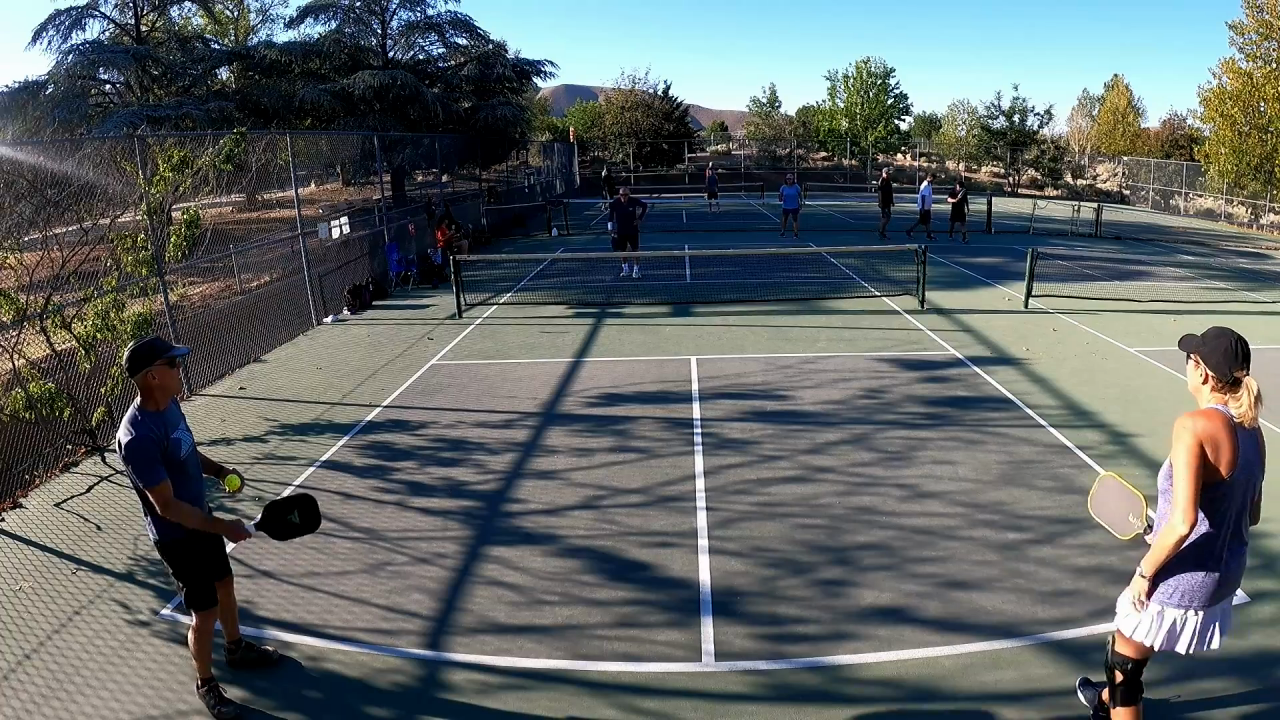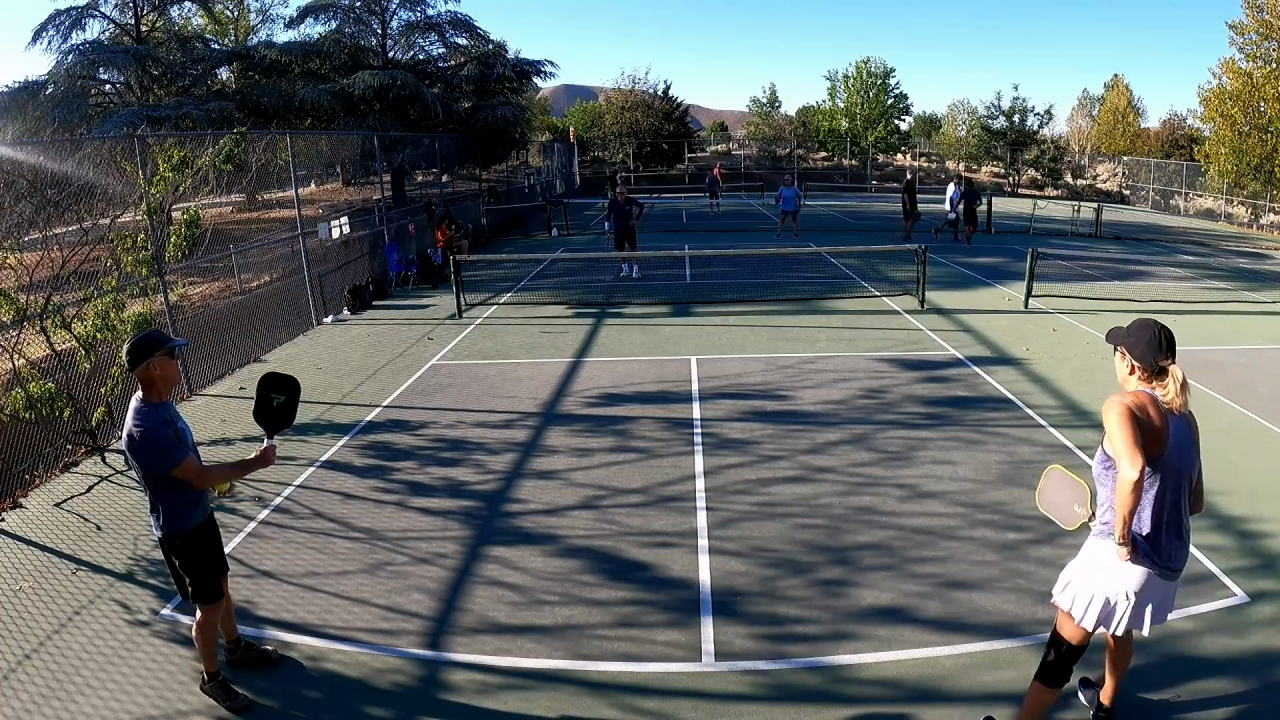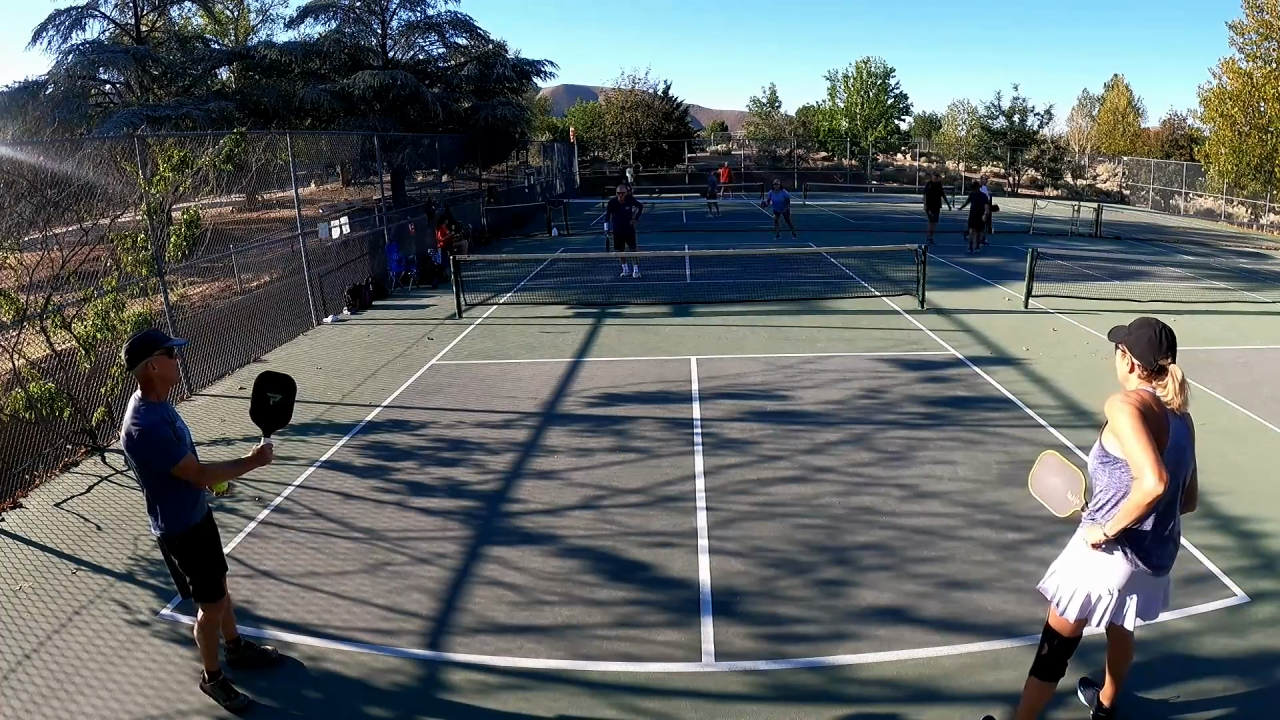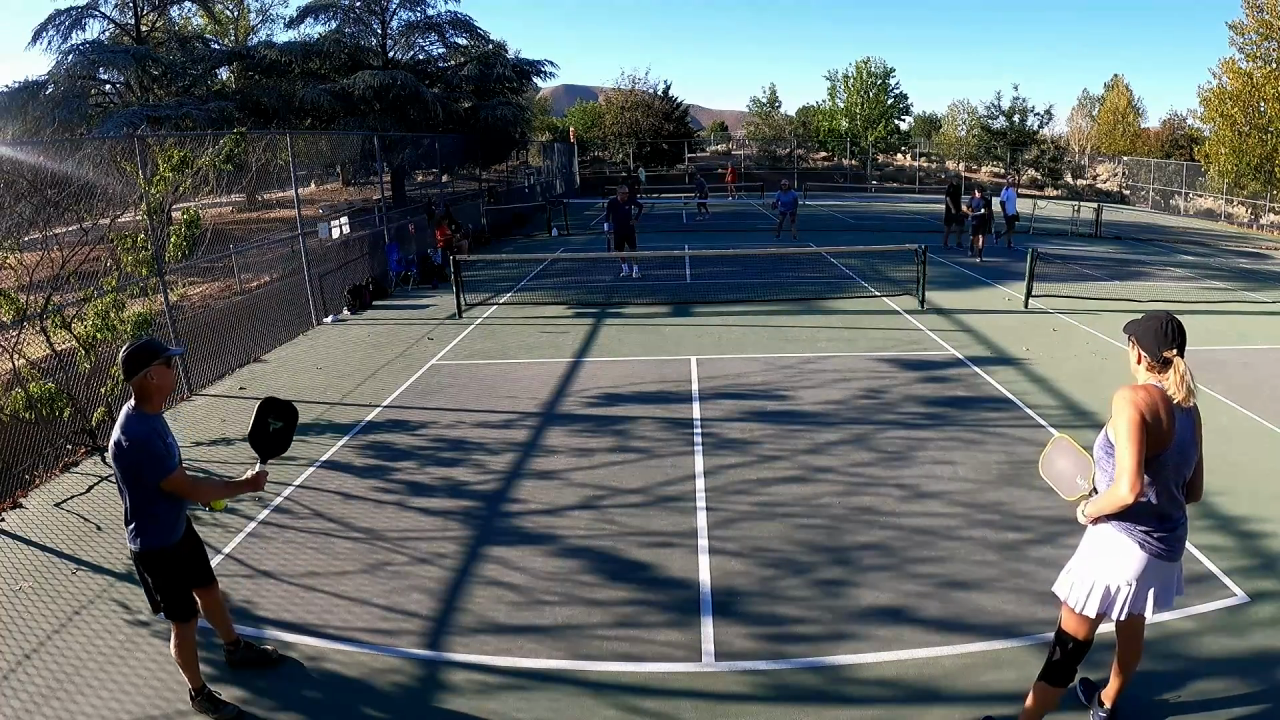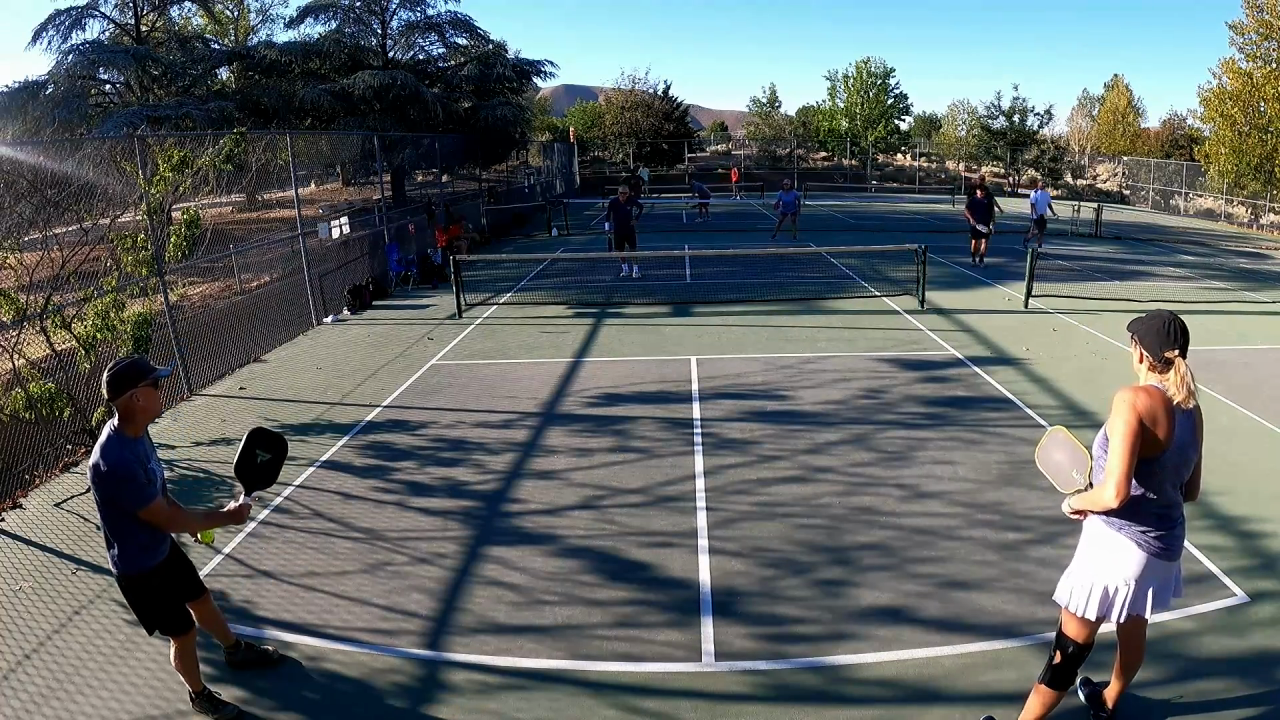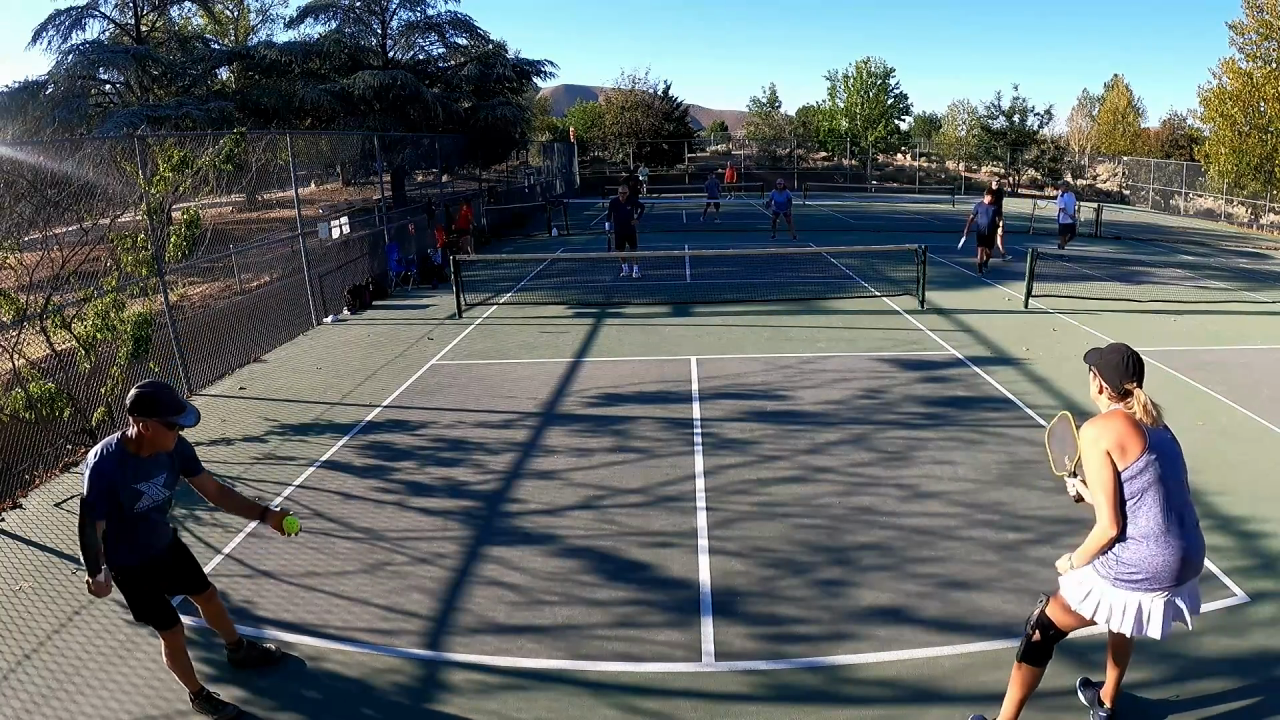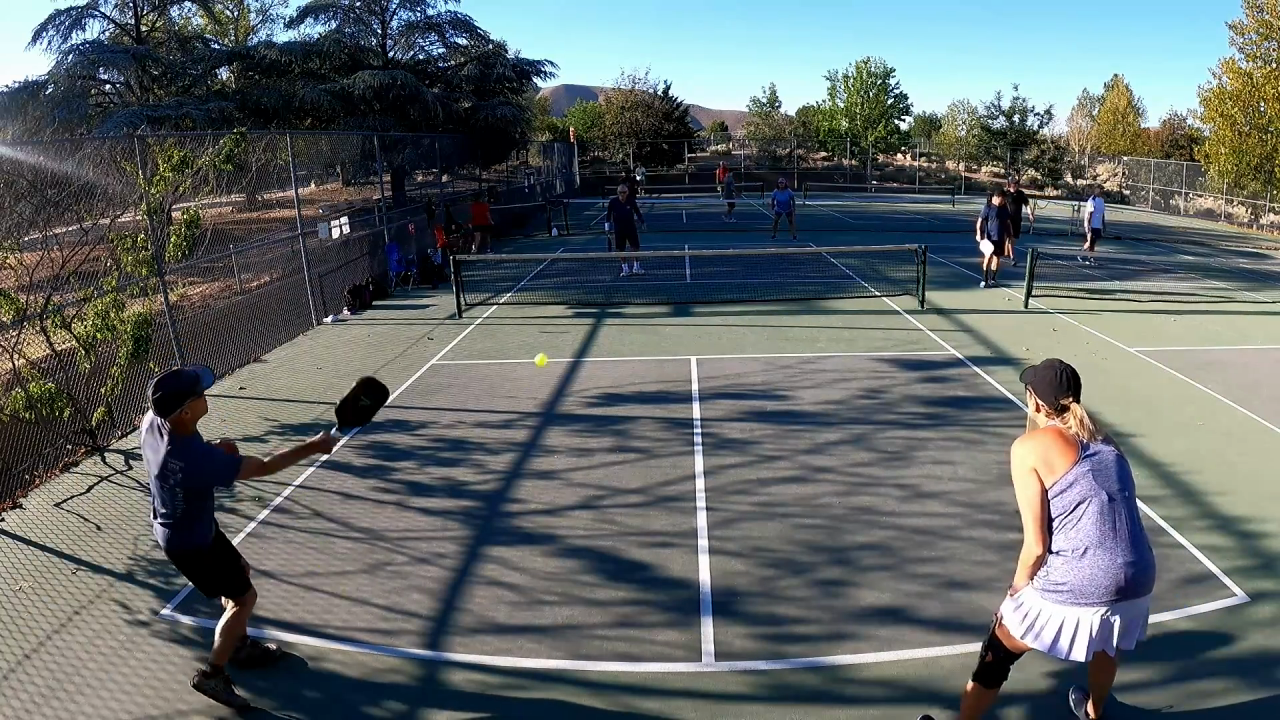
dt=0.7s
person 1, frame 1
left shoulder: (1195, 426)
right shoulder: (1251, 431)
left elbow: (1182, 524)
right elbow: (1250, 515)
left wrist: (1143, 573)
left hip: (1182, 580)
right hip: (1223, 575)
left knee: (1122, 665)
right knee: (1142, 648)
person 1, frame 2
left shoulder: (1123, 405)
right shoulder: (1184, 417)
left elbow: (1133, 471)
right elbow: (1194, 502)
left wrist: (1121, 537)
left hip: (1118, 560)
right hip: (1167, 564)
left knee: (1061, 653)
right knee: (1121, 629)
person 1, frame 3
left shoulder: (1126, 405)
right shoulder: (1180, 416)
left elbow: (1153, 483)
right elbow: (1187, 500)
left wrist: (1106, 529)
left hip: (1108, 555)
right hip: (1155, 560)
left knee: (1054, 648)
right knee: (1119, 630)
person 1, frame 4
left shoulder: (1132, 399)
right shoulder: (1188, 409)
left elbow: (1127, 489)
right elbow: (1192, 491)
left wrist: (1088, 509)
left hip: (1119, 543)
right hip: (1165, 549)
left knee: (1068, 646)
right knee: (1131, 630)
person 1, frame 5
left shoulder: (1133, 401)
right shoulder: (1191, 409)
left elbow: (1114, 494)
right elbow: (1189, 490)
left wrist: (1074, 501)
left hip: (1118, 544)
right hip: (1163, 547)
left knee: (1070, 648)
right knee: (1133, 631)
person 1, frame 6
left shoulder: (1097, 430)
right shoulder: (1155, 425)
left elbow: (1110, 528)
left wrist: (1075, 562)
right wrist: (1089, 492)
left hip: (1135, 571)
right hip: (1182, 565)
left knee: (1042, 628)
right knee: (1126, 616)
person 1, frame 7
left shoulder: (1029, 447)
right shoulder: (1103, 441)
left elbow: (1037, 545)
left wrist: (1017, 590)
left hip: (1077, 590)
right hip: (1137, 583)
left knee: (997, 652)
right knee: (1103, 642)
person 2, frame 1
left shoulder: (169, 405)
right shoulder: (138, 437)
right elbow: (168, 507)
left wrist: (219, 470)
right wrist: (222, 528)
left hip: (201, 517)
right hip: (179, 535)
left knee: (224, 586)
right knee: (205, 613)
left ankle: (236, 648)
right ankle: (207, 686)
person 2, frame 2
left shoulder: (160, 403)
right shoulder: (147, 427)
right elbow: (199, 477)
left wrist: (216, 476)
right wrist: (253, 463)
left hip: (199, 514)
right hip: (181, 529)
left knee: (221, 585)
right knee: (210, 606)
left ankle: (236, 648)
right ankle: (211, 678)
person 2, frame 3
left shoulder: (157, 403)
right shoulder: (146, 425)
right elbow: (199, 474)
left wrist: (212, 475)
right wrist: (252, 461)
left hip: (196, 514)
right hip: (179, 528)
left knee: (219, 586)
right knee: (212, 604)
left ankle: (236, 647)
right ankle: (212, 677)
person 2, frame 4
left shoulder: (149, 414)
right shoulder: (135, 437)
right elbow: (188, 490)
left wrist: (206, 490)
right wrist: (243, 485)
left hip: (178, 527)
right hip: (155, 545)
left knee: (209, 591)
right knee: (185, 622)
left ankle: (235, 648)
person 2, frame 5
left shoulder: (136, 432)
right shoulder: (115, 461)
right elbow: (168, 520)
left wrist: (190, 517)
right wrist: (225, 517)
left hip: (163, 548)
right hip: (140, 568)
left knee: (201, 601)
right knee: (184, 633)
left ankle: (236, 650)
person 2, frame 6
left shoulder: (175, 447)
right shoulder: (103, 466)
left elbow: (214, 492)
right elbow: (91, 533)
left wrist: (264, 514)
right wrist: (96, 573)
left hip: (166, 543)
right hip: (130, 563)
left knee: (207, 596)
right knee: (173, 633)
left ankle: (239, 650)
person 2, frame 7
left shoulder: (152, 421)
right shoulder: (197, 458)
right elbow: (259, 468)
left wrist: (214, 447)
right wrist: (310, 448)
left hip: (174, 526)
right hip: (189, 543)
left knee: (239, 572)
right knee: (244, 597)
left ankle: (239, 646)
right ankle: (211, 674)
